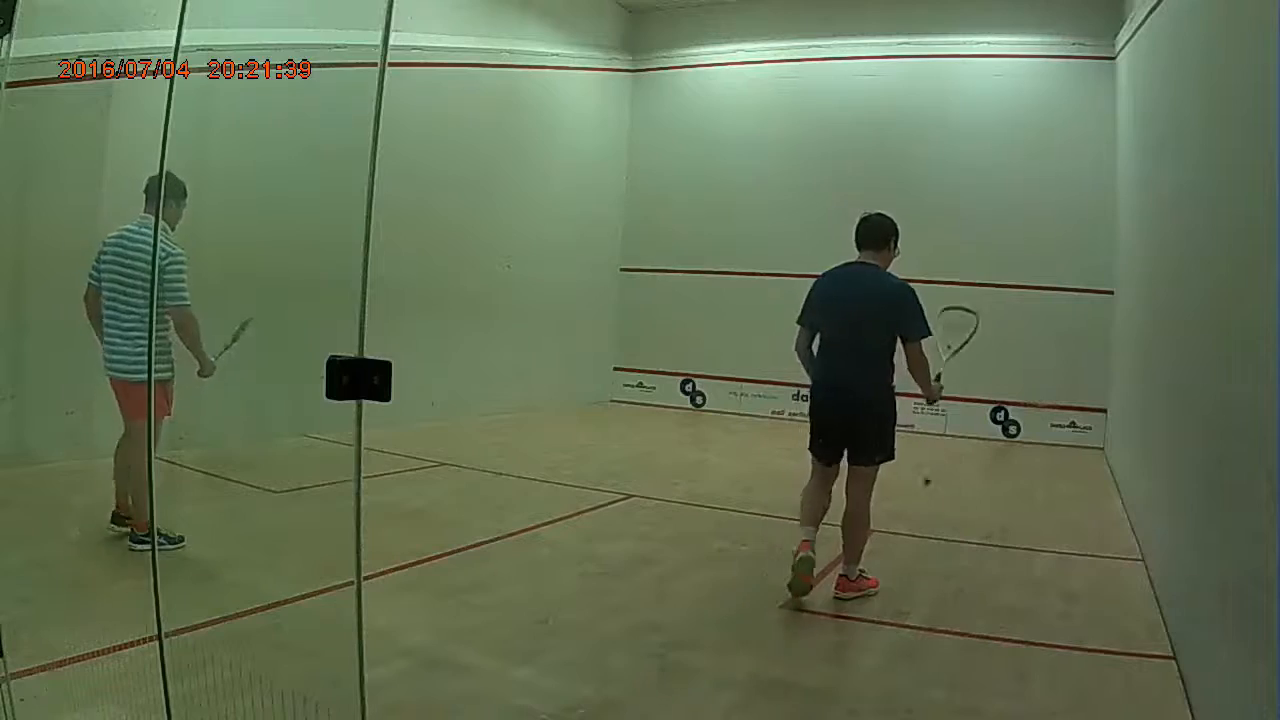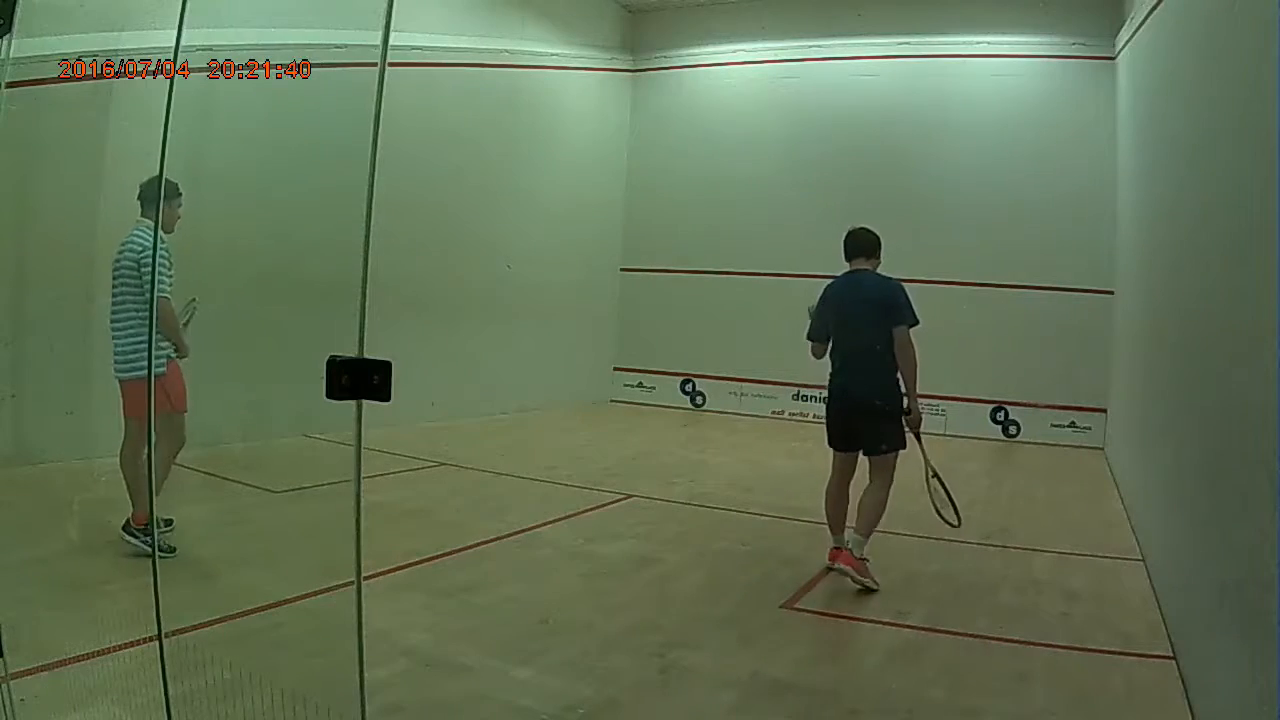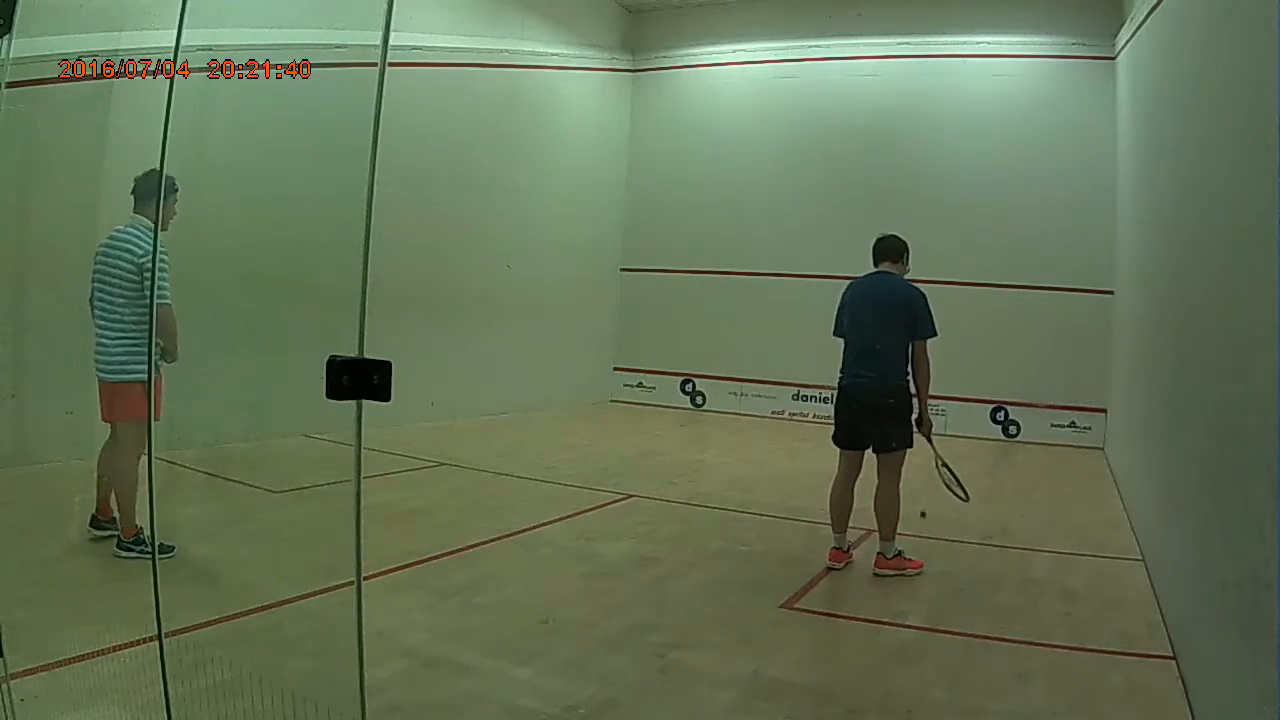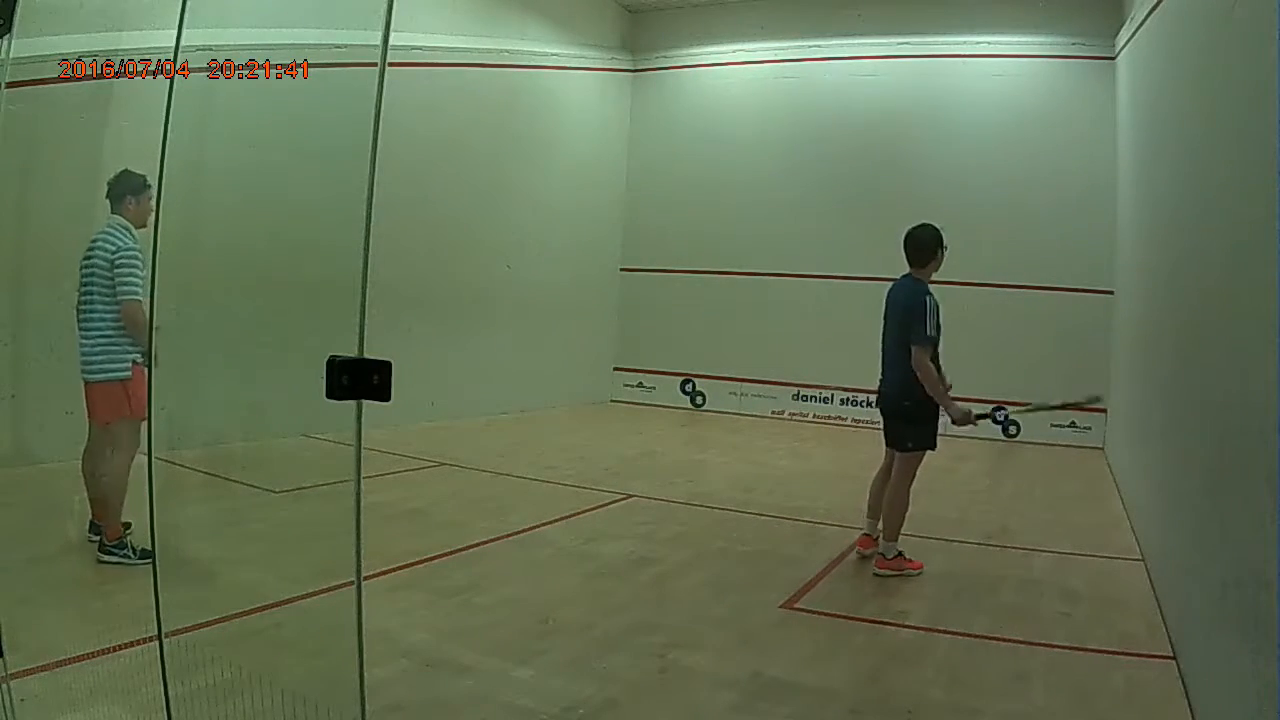
dt=0.7s
person 1, frame 1
left shoulder: (112, 241)
right shoulder: (168, 252)
left elbow: (92, 298)
right elbow: (181, 316)
right wrist: (202, 358)
left hip: (117, 360)
right hip: (149, 364)
left knee: (130, 437)
right knee: (142, 443)
left ankle: (122, 510)
right ankle: (142, 530)
person 1, frame 2
left shoulder: (129, 244)
right shoulder: (153, 246)
right elbow: (160, 306)
right wrist: (181, 342)
left hip: (128, 359)
right hip: (153, 359)
left knee: (135, 439)
right knee: (172, 437)
left ankle: (141, 517)
right ankle: (140, 521)
person 1, frame 3
left shoulder: (108, 242)
right shoulder: (150, 248)
left elbow: (95, 300)
right elbow: (161, 311)
right wrist: (171, 348)
left hip: (107, 360)
right hip: (135, 363)
left knee: (117, 441)
right knee: (131, 448)
left ankle: (103, 516)
right ankle: (129, 536)
person 1, frame 4
left shoulder: (96, 243)
right shoulder: (125, 246)
right elbow: (131, 310)
right wrist: (149, 347)
left hip: (94, 360)
right hip: (119, 362)
left knee: (99, 442)
right knee: (123, 448)
left ankle: (100, 520)
right ankle: (112, 539)
person 2, frame 1
left shoulder: (826, 282)
right shoulder: (898, 292)
left elbow: (802, 345)
right elbow: (914, 356)
right wrist: (929, 389)
left hip: (825, 398)
right hip: (871, 403)
left knee: (820, 478)
right knee: (859, 490)
left ankle: (806, 545)
right ankle: (850, 576)
person 2, frame 2
left shoulder: (830, 292)
right shoulder: (890, 290)
left elbow: (817, 351)
right elbow: (903, 346)
right wrist: (912, 399)
left hip: (840, 394)
right hip: (880, 396)
left knee: (840, 473)
right knee: (881, 479)
left ankle: (837, 547)
right ankle: (854, 553)
person 2, frame 3
left shoulder: (852, 290)
right shoulder: (912, 296)
right elbow: (919, 358)
right wrist: (924, 409)
left hip: (850, 391)
right hip: (889, 395)
left knee: (846, 472)
right knee: (888, 478)
left ankle: (839, 548)
right ankle: (887, 555)
person 2, frame 4
left shoulder: (899, 289)
right shoulder: (923, 299)
right elbow: (920, 362)
left wrist: (939, 375)
right wrist: (949, 406)
left hip: (890, 392)
right hip: (912, 398)
left knee: (889, 466)
right knee: (902, 475)
left ankle: (869, 535)
right ankle: (888, 554)
